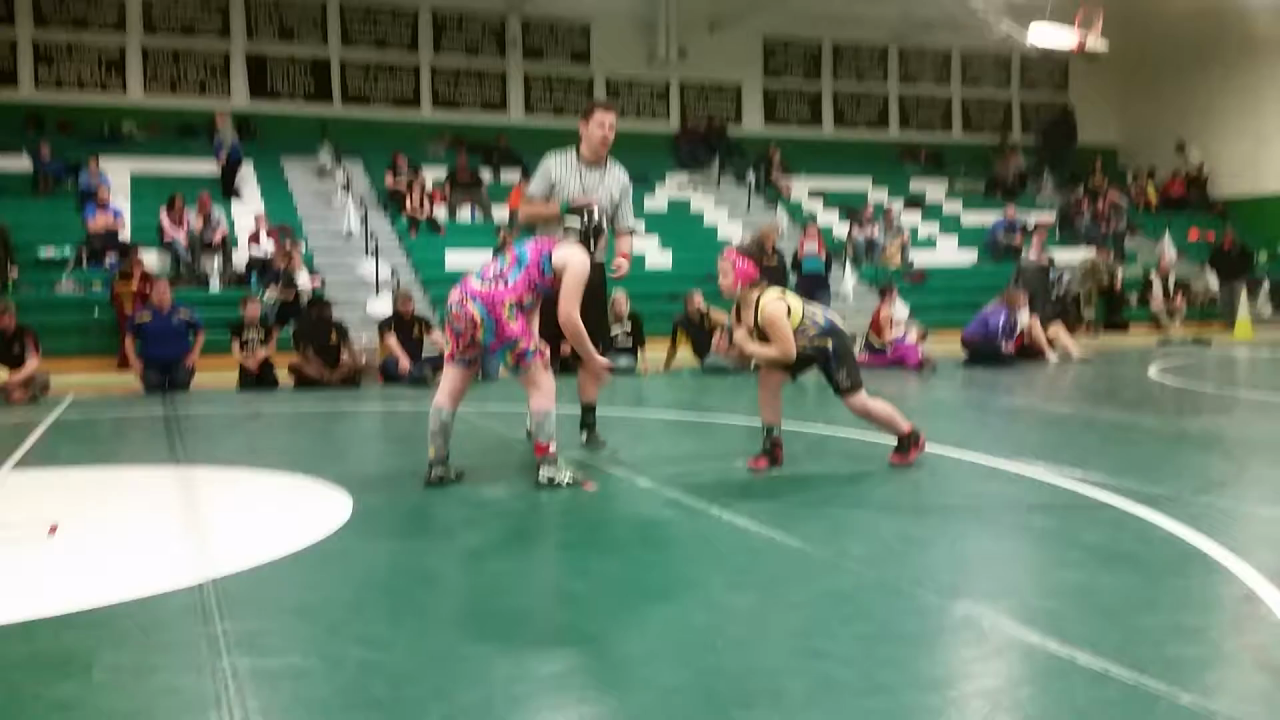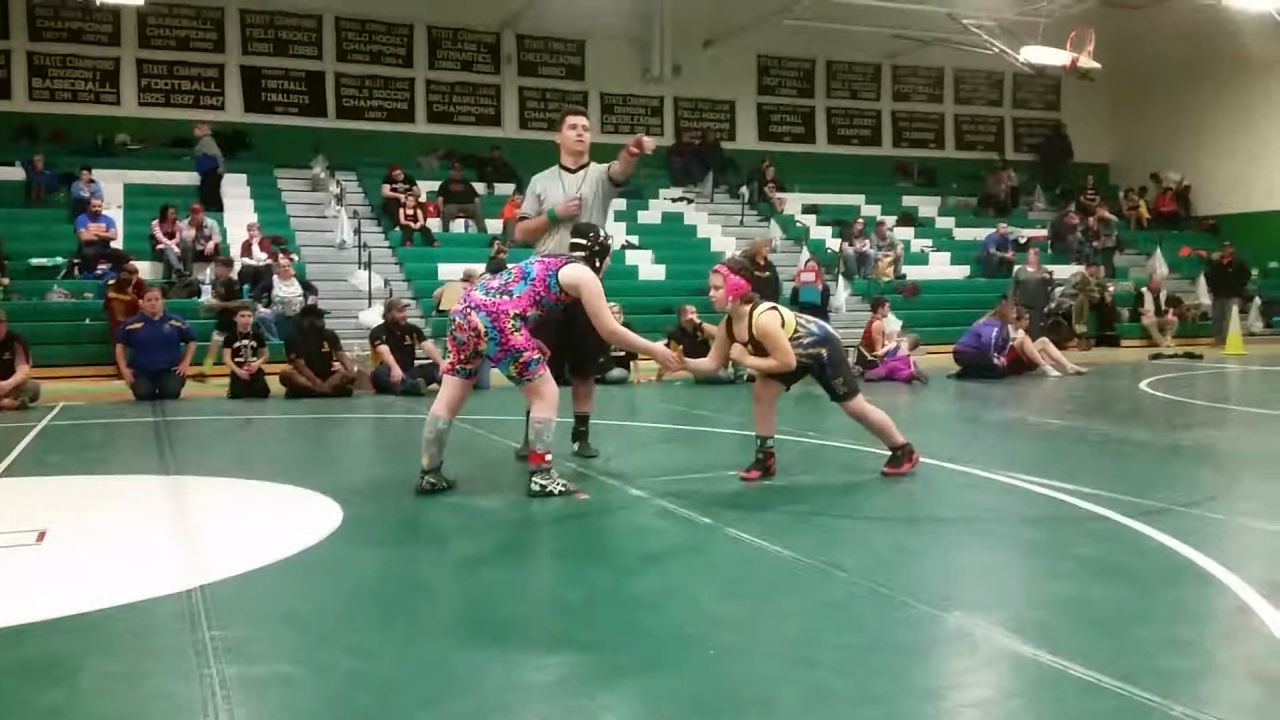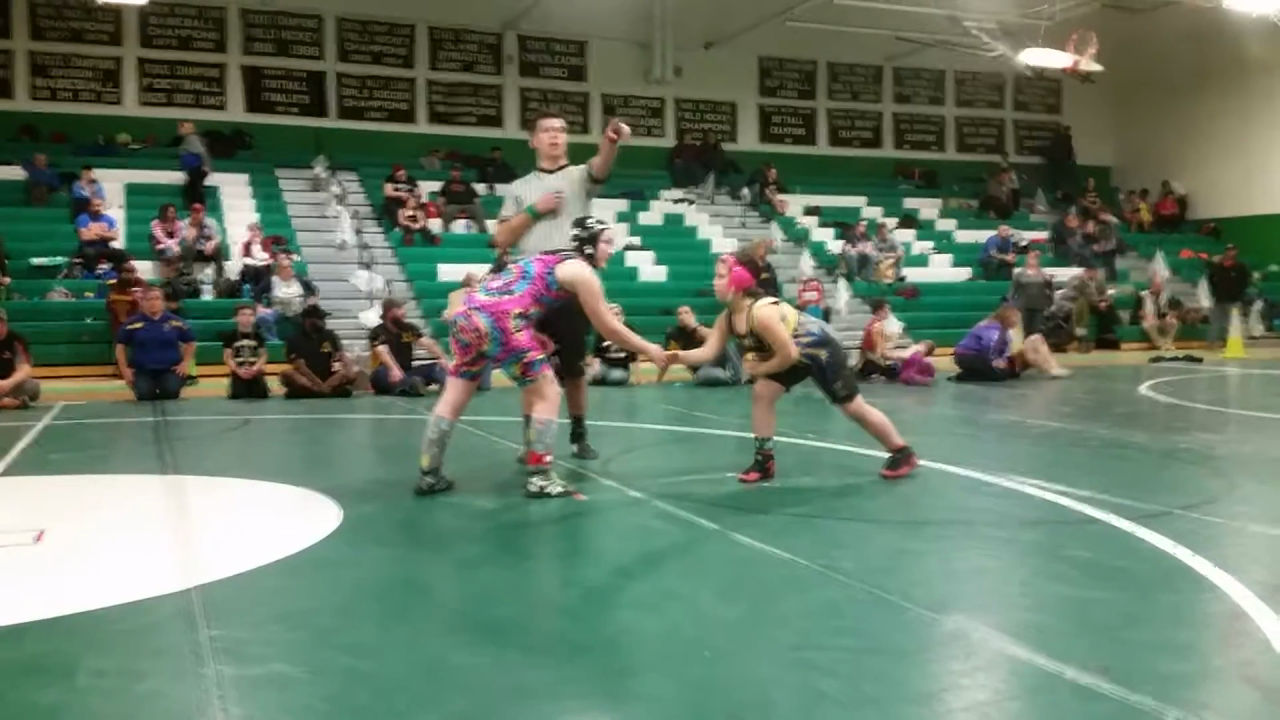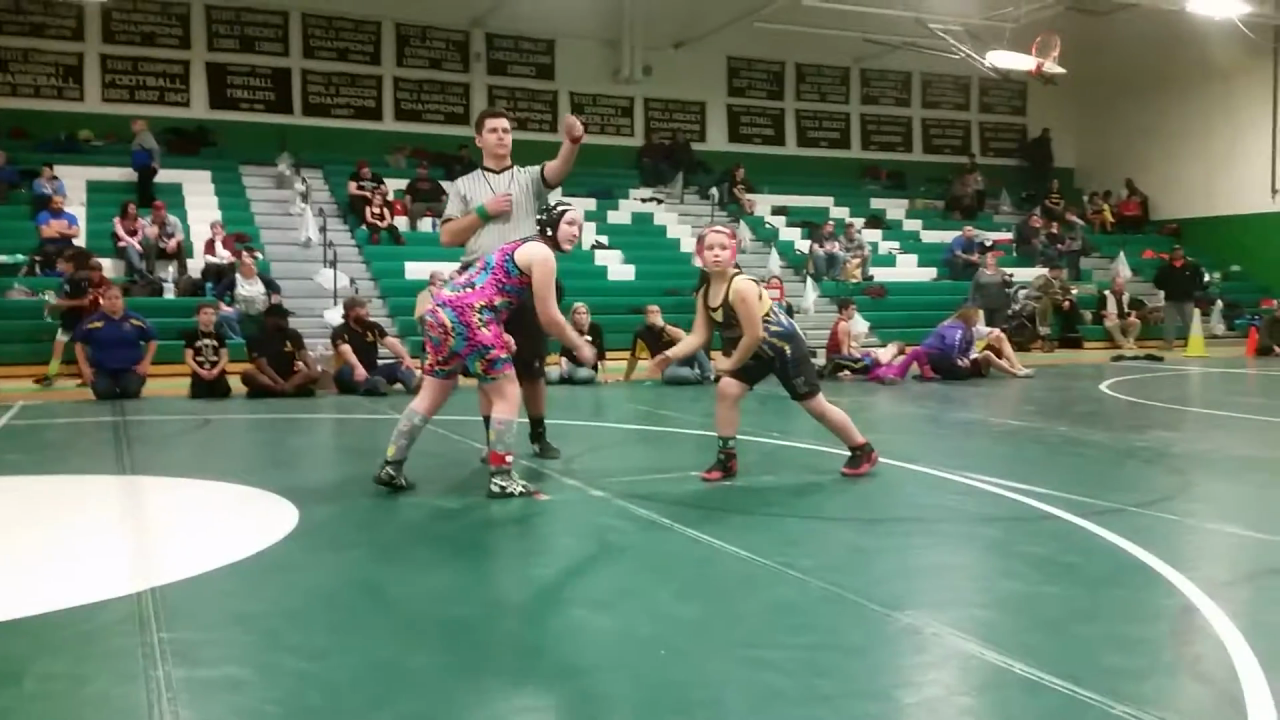
dt=0.5s
person 1, frame 1
left shoulder: (619, 178)
right shoulder: (553, 164)
left elbow: (624, 229)
right elbow: (524, 213)
left wrist: (623, 255)
right wrist: (565, 207)
left hip: (591, 271)
left knee: (591, 351)
left ankle: (588, 424)
person 1, frame 2
left shoulder: (601, 175)
right shoulder: (541, 181)
left elbow: (623, 168)
right elbow: (520, 233)
left wrist: (633, 151)
right wrist: (553, 214)
left knee: (585, 366)
left ankle: (581, 435)
right ankle: (533, 434)
person 1, frame 3
left shoulder: (579, 177)
right shoulder: (519, 187)
left elbow: (602, 165)
right elbow: (501, 238)
left wrist: (611, 140)
right wrist: (533, 211)
left knee: (573, 366)
left ankle: (579, 435)
right ankle: (532, 439)
person 1, frame 4
left shoulder: (529, 178)
right shoulder: (464, 185)
left elbow: (560, 169)
right elbow: (447, 237)
left wrist: (573, 140)
right wrist: (483, 211)
left knee: (532, 367)
left ankle: (539, 436)
person 2, frame 1
left shoulder: (543, 245)
right shoulder: (578, 256)
right elbow: (569, 318)
left wrist: (533, 343)
right wrist: (592, 359)
left hip: (463, 300)
right hip: (493, 310)
left knee: (452, 387)
right knee: (542, 383)
left ankle: (438, 466)
right ankle: (548, 467)
person 2, frame 2
left shoulder: (549, 263)
right shoulder: (584, 275)
right elbow: (610, 331)
left wrist: (530, 342)
right wrist: (653, 350)
left hip: (465, 310)
right hip: (496, 320)
left knee: (449, 397)
right knee: (545, 394)
left ankle: (429, 474)
right ankle: (541, 476)
person 2, frame 3
left shoulder: (552, 260)
right shoulder: (582, 271)
right elbow: (607, 326)
left wrist: (536, 337)
right wrist: (648, 349)
left hip: (469, 313)
right hip: (499, 322)
left knee: (453, 398)
right knee: (547, 395)
left ankle: (428, 475)
right ankle: (540, 478)
person 2, frame 4
left shoulder: (522, 248)
right shoulder: (543, 254)
right elbow: (548, 317)
left wrist: (500, 334)
right wrist: (580, 346)
left hip: (441, 312)
right hip: (466, 318)
left knee: (431, 395)
right knee: (508, 394)
left ankle: (392, 466)
right ankle: (501, 478)
person 3, frame 1
left shoulder: (770, 306)
right shoulder: (738, 310)
left elbow: (788, 353)
right elbow: (746, 351)
left wrist: (749, 346)
right wrist: (731, 348)
left hip: (829, 339)
right hip: (803, 341)
left knee: (856, 402)
right knee: (767, 379)
left ankle: (910, 437)
right ankle: (772, 447)
person 3, frame 2
left shoulder: (764, 319)
right shoulder: (727, 325)
left elbow: (787, 362)
right elbow: (712, 363)
left wrist: (747, 360)
right wrist: (685, 363)
left hip: (822, 347)
right hip: (796, 351)
left knee: (855, 406)
right knee: (762, 392)
left ankle: (903, 450)
right ankle: (765, 459)
person 3, frame 3
left shoulder: (763, 312)
right shoulder: (728, 318)
left elbow: (789, 354)
right elbow: (708, 352)
left wrist: (761, 368)
right wrist: (676, 356)
left hip: (821, 349)
right hip: (795, 354)
left knee: (854, 407)
right knee: (762, 393)
left ankle: (902, 453)
right ankle: (764, 461)
person 3, frame 4
left shoulder: (742, 286)
right shoulder: (704, 293)
left elbow: (754, 335)
right elbow: (697, 337)
left wrist: (731, 362)
right wrist: (669, 355)
left hip: (785, 346)
right hip: (756, 351)
left knee: (815, 405)
right knee: (726, 390)
left ankle: (863, 449)
right ankle: (726, 459)
